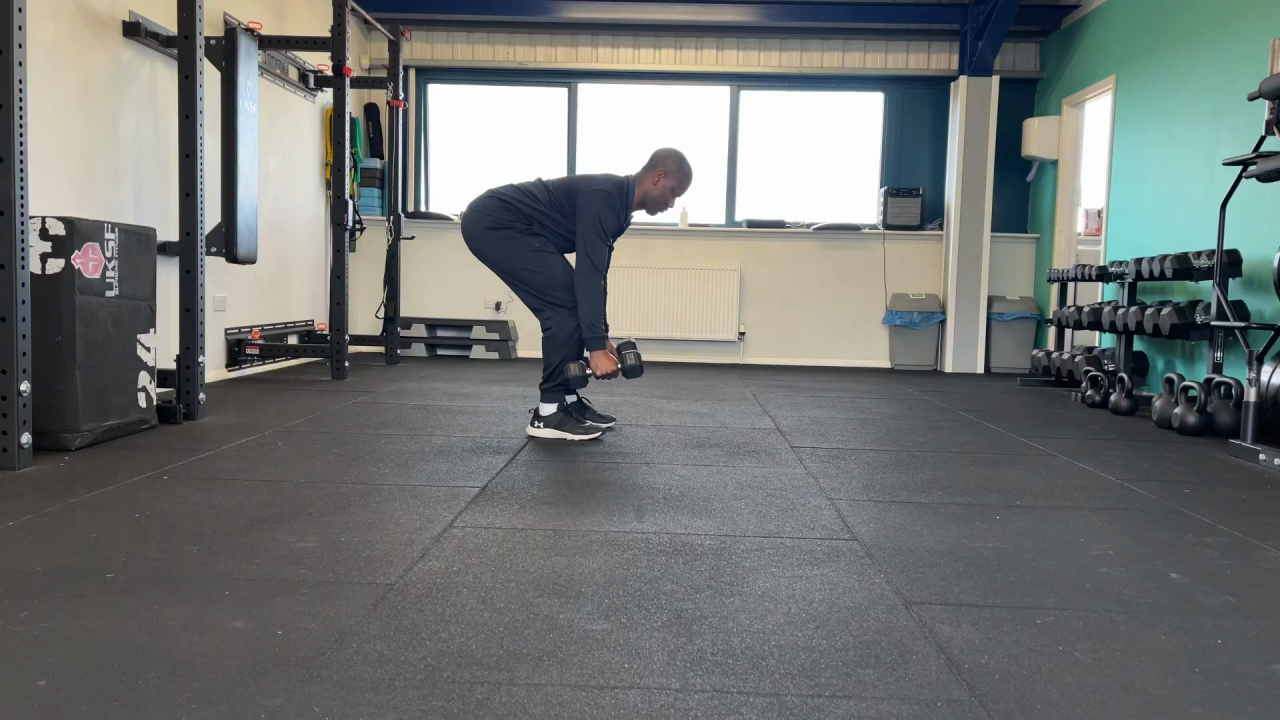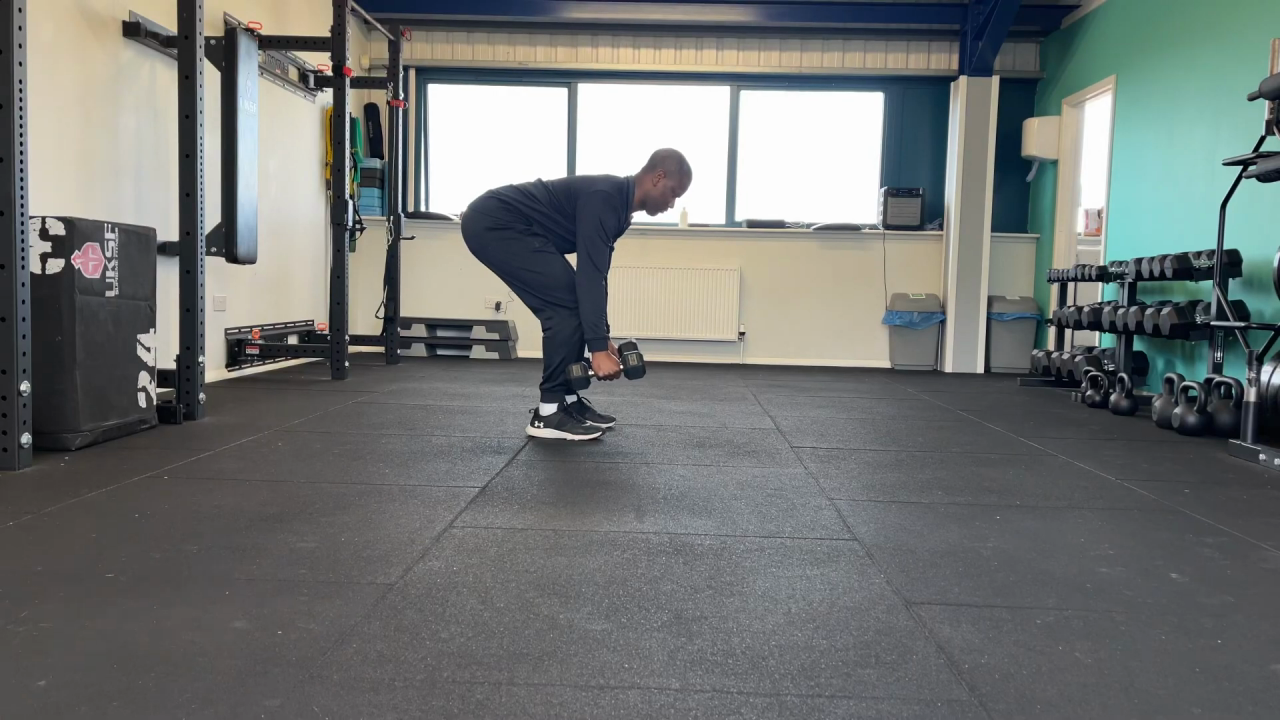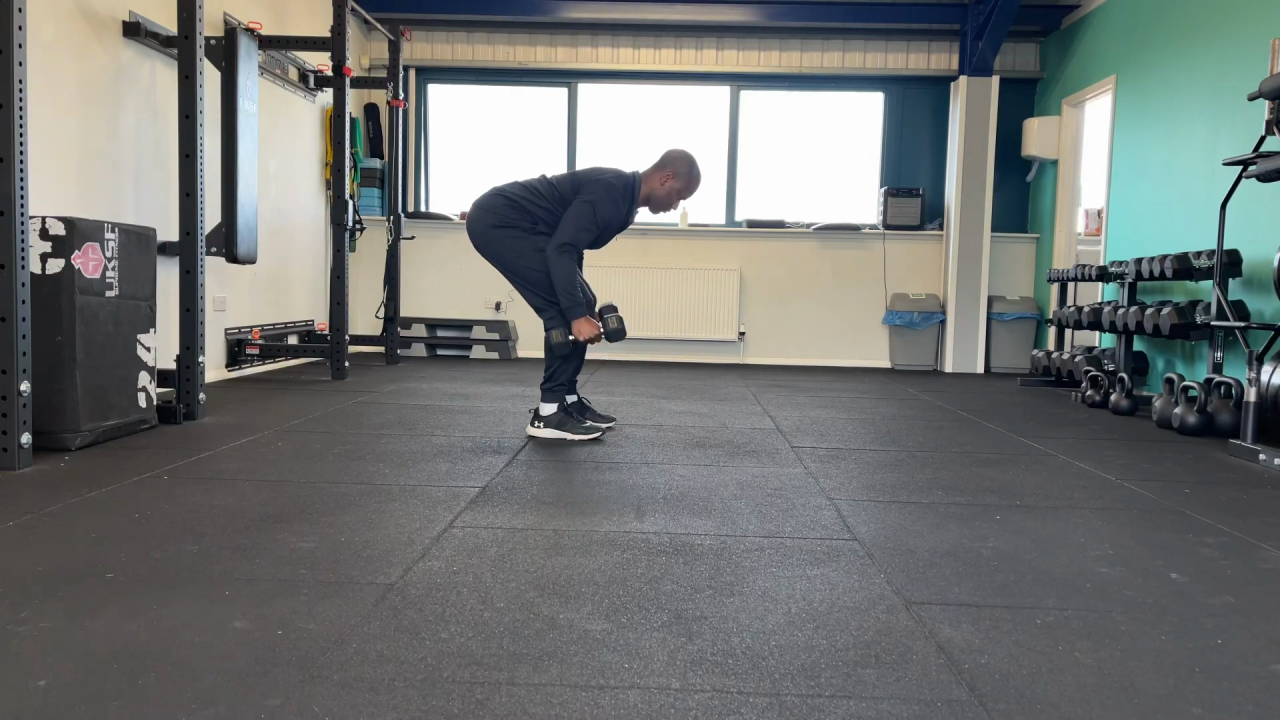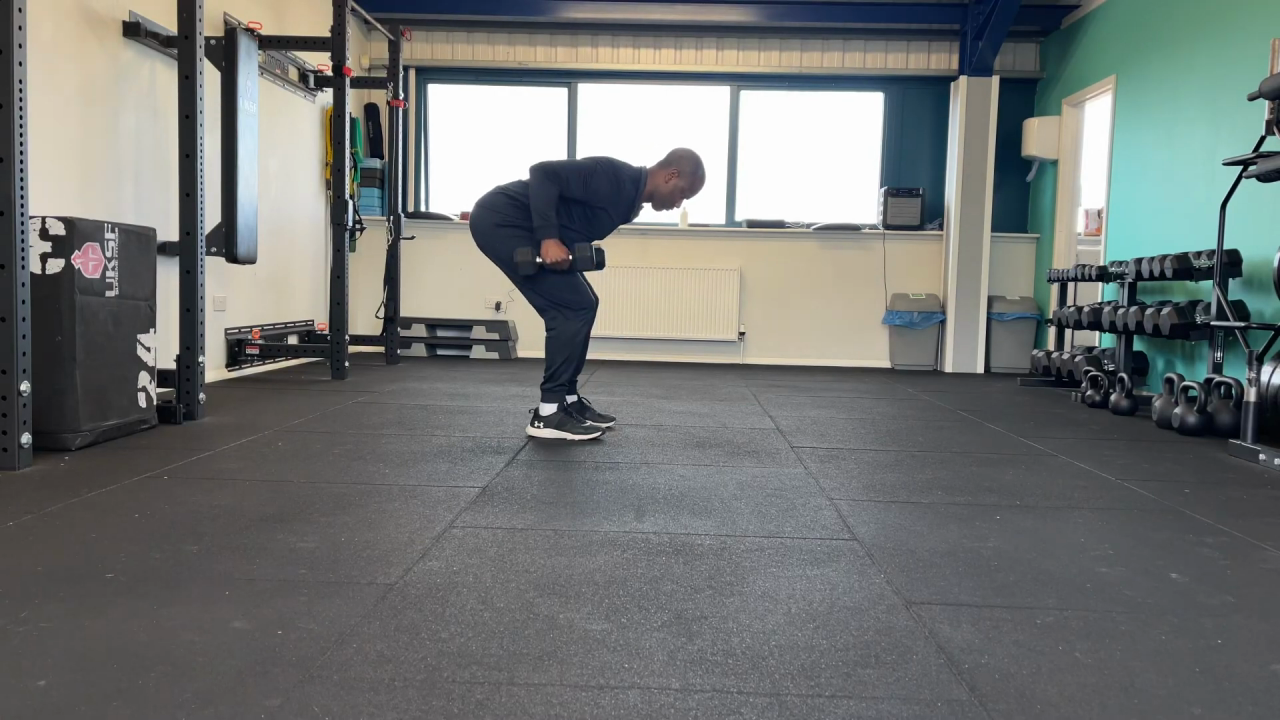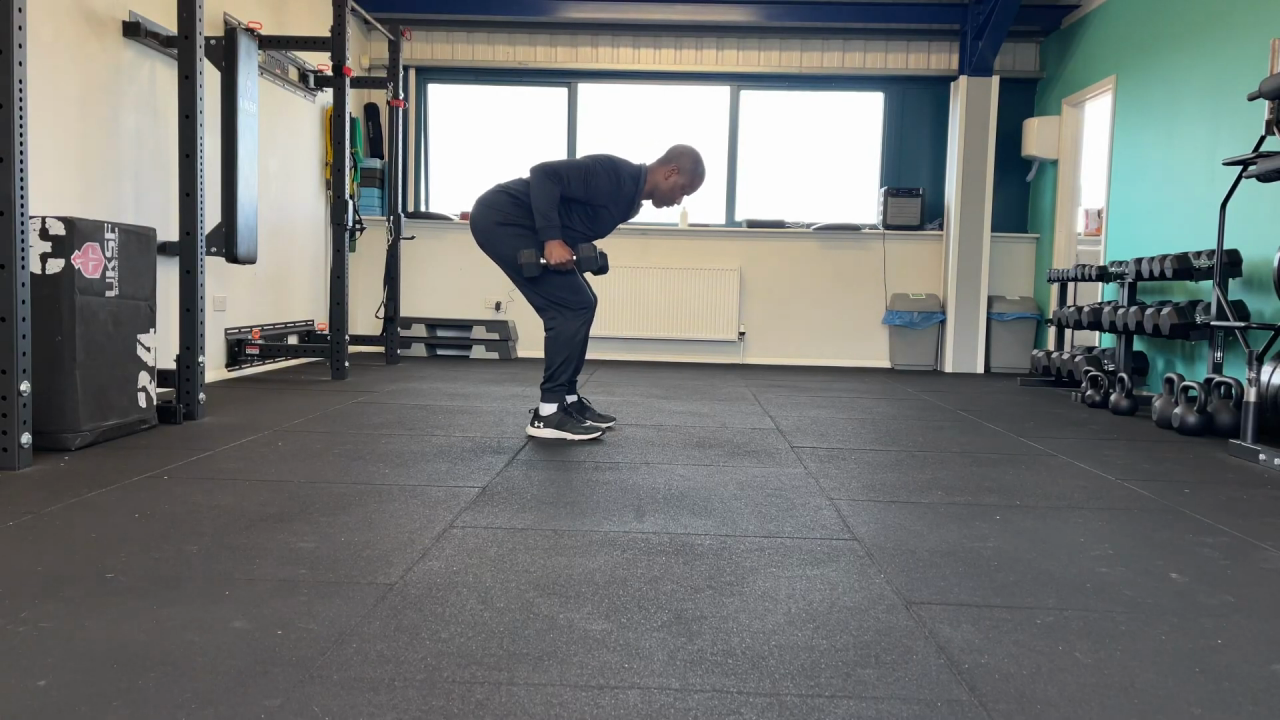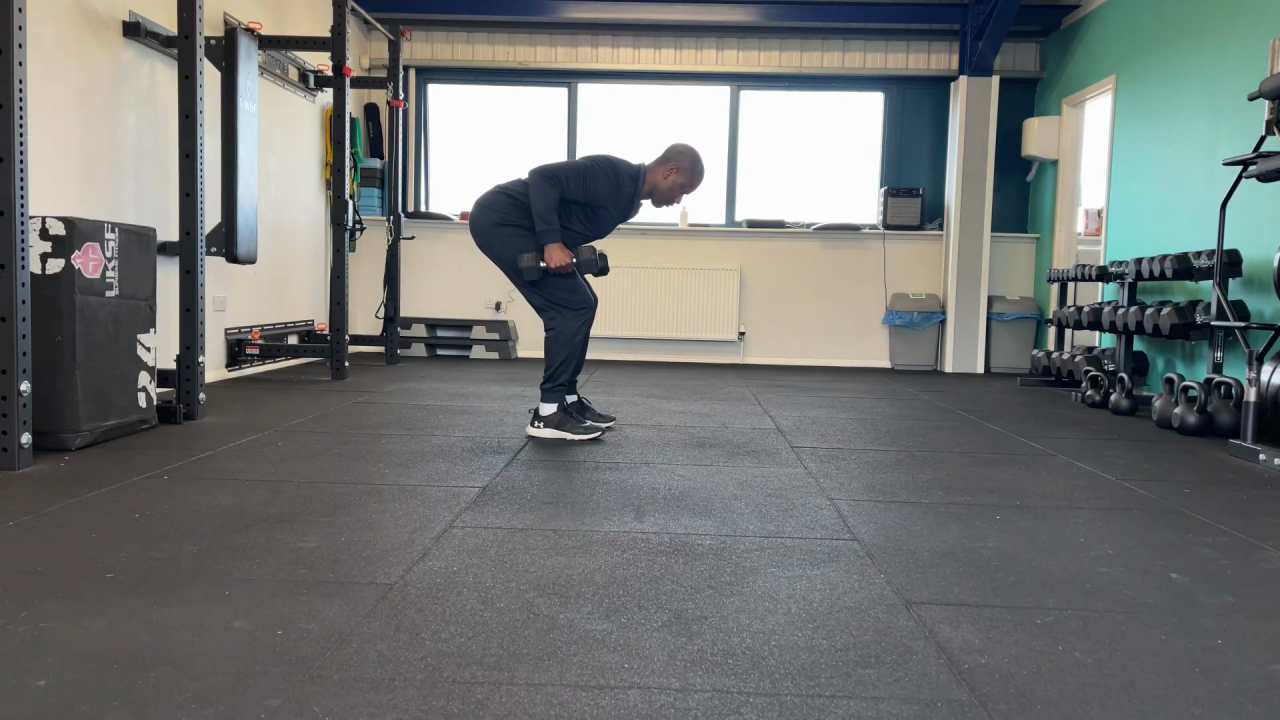
dt=0.5s
person 1, frame 1
left shoulder: (618, 204)
right shoulder: (605, 198)
left elbow: (595, 273)
right elbow: (587, 274)
left wrist: (601, 337)
right wrist: (596, 347)
left hip: (502, 224)
right hip: (493, 222)
left knee: (568, 305)
right knee: (567, 306)
left ankle: (565, 401)
right ankle: (548, 413)
person 1, frame 2
left shoulder: (618, 204)
right shoulder: (605, 199)
left elbow: (594, 274)
right elbow: (590, 275)
left wrist: (602, 338)
right wrist: (598, 348)
left hip: (501, 225)
right hip: (493, 223)
left knee: (569, 304)
right knee: (567, 305)
left ankle: (565, 400)
right ankle: (549, 413)
person 1, frame 3
left shoulder: (624, 201)
right shoulder: (611, 192)
left elbow: (571, 246)
right elbow: (561, 249)
left wrist: (582, 309)
right wrist: (578, 315)
left hip: (507, 223)
right hip: (498, 221)
left knee: (577, 305)
right knee: (567, 309)
left ankle: (566, 400)
right ankle: (549, 413)
person 1, frame 4
left shoulder: (629, 200)
right shoulder: (615, 178)
right elbow: (544, 172)
right wrist: (548, 238)
left hip: (513, 223)
right hip: (500, 219)
left knee: (581, 304)
right knee: (573, 306)
left ankle: (567, 400)
right ankle: (548, 414)
person 1, frame 5
left shoulder: (630, 198)
right shoulder: (615, 176)
right elbow: (544, 174)
right wrist: (552, 238)
left hip: (515, 223)
right hip: (501, 218)
left knee: (579, 305)
right knee: (572, 306)
left ankle: (566, 400)
right ankle: (549, 413)
person 1, frame 6
left shoulder: (629, 197)
right shoulder: (613, 176)
right elbow: (543, 177)
left wrist: (568, 251)
right wrist: (551, 242)
left hip: (518, 224)
right hip: (499, 219)
left knee: (581, 304)
right knee: (572, 307)
left ankle: (567, 401)
right ankle: (548, 414)
